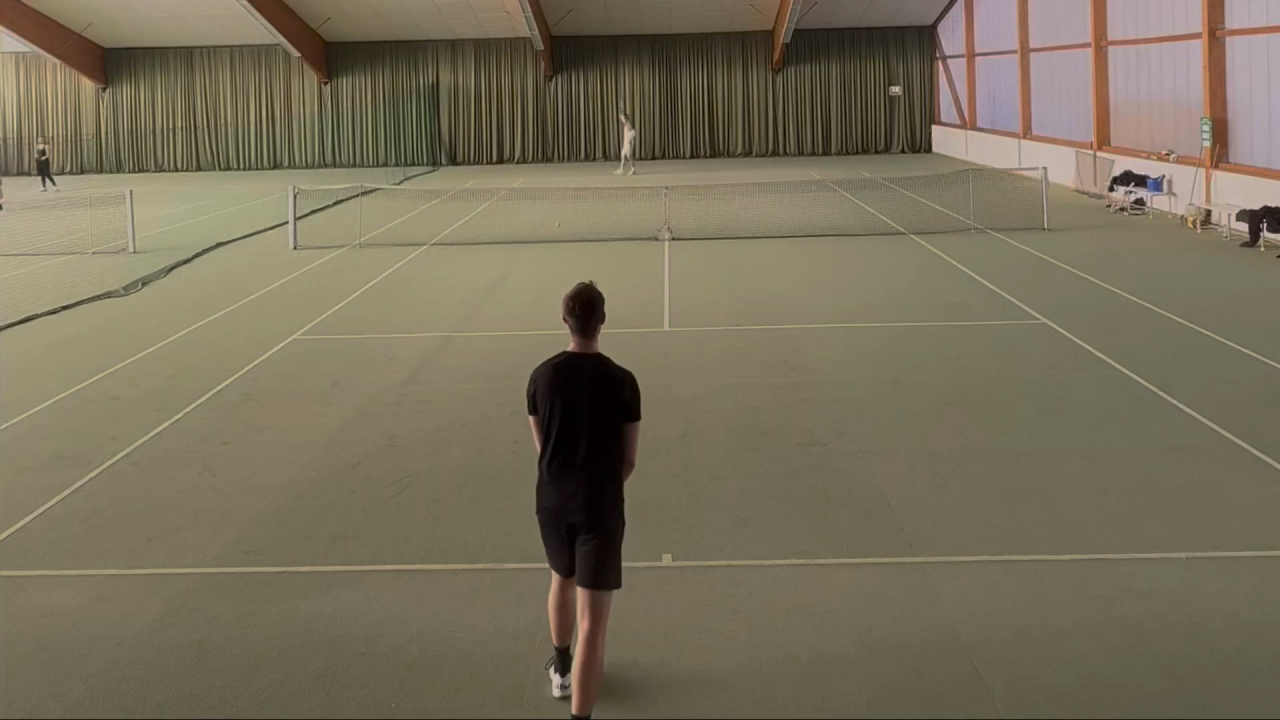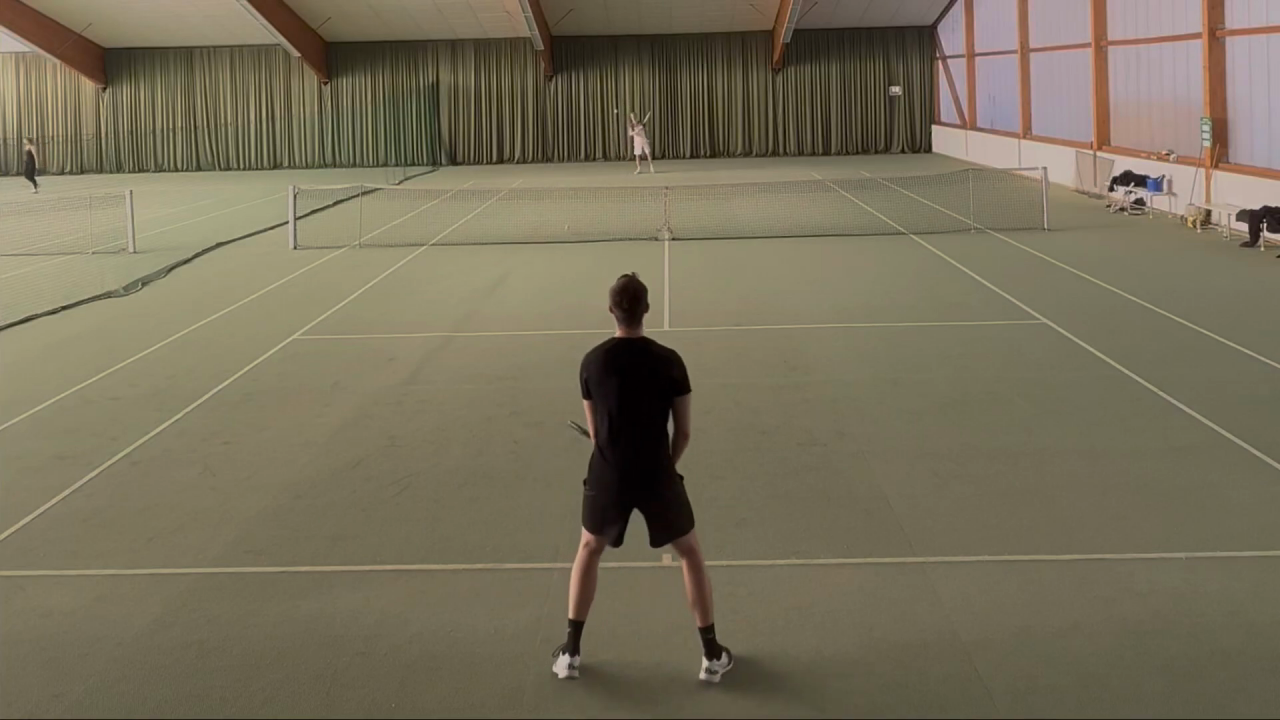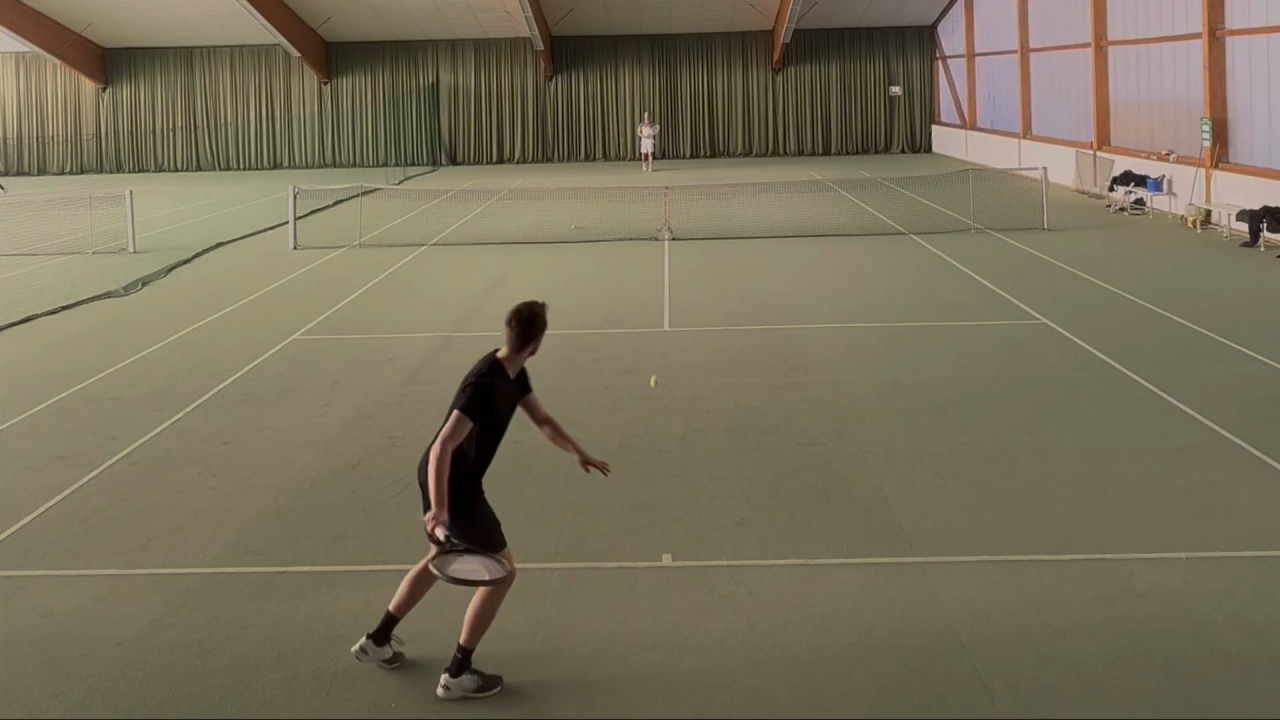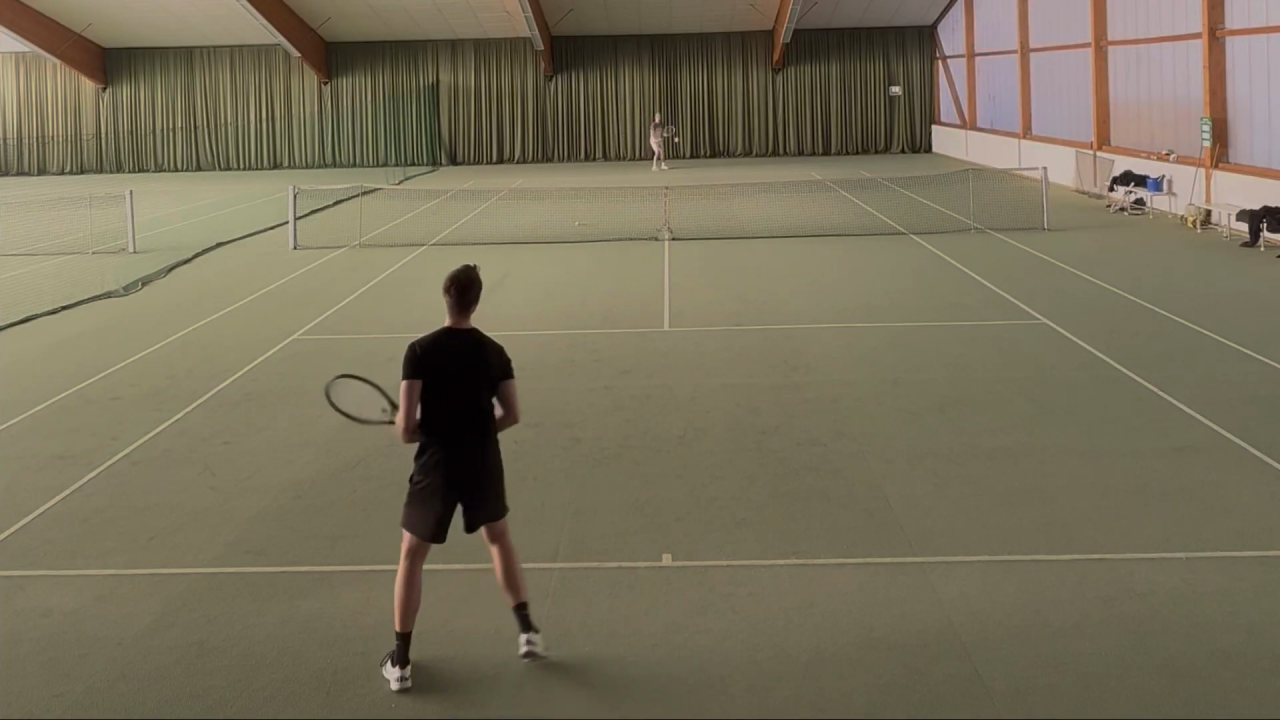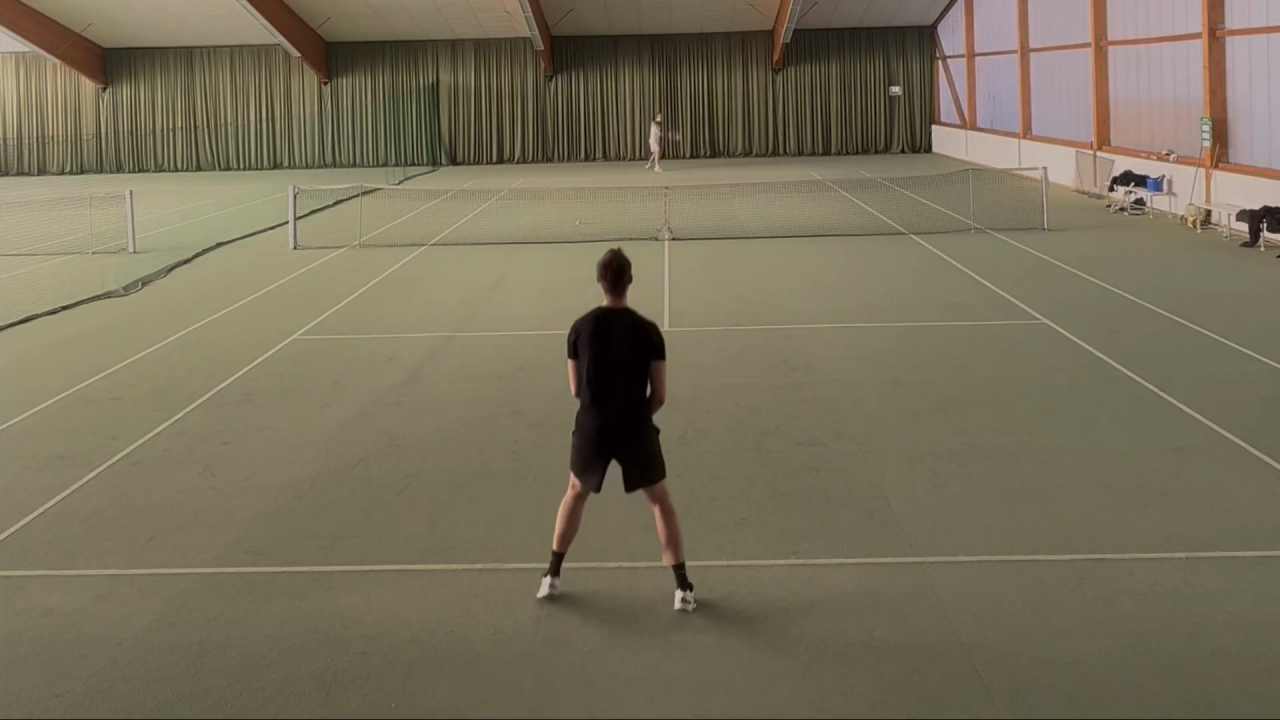
dt=1s
person 1, frame 1
left shoulder: (541, 376)
right shoulder: (622, 382)
left elbow: (541, 447)
right elbow: (629, 460)
left hip: (552, 501)
right hip: (600, 506)
left knee: (563, 580)
right knee: (593, 621)
left ankle: (562, 669)
person 1, frame 2
left shoulder: (592, 361)
right shoulder: (670, 361)
left elbow: (594, 429)
right elbow: (684, 432)
left hip: (607, 477)
right hip: (657, 478)
left knee: (589, 550)
right knee: (691, 555)
left ankle: (570, 652)
right ankle: (712, 654)
person 1, frame 3
left shoulder: (513, 373)
right shoulder: (484, 385)
left elbow: (543, 420)
right elbow: (442, 448)
left wrist: (581, 454)
right wrist: (438, 505)
left hip: (457, 482)
right hip: (455, 488)
right knee: (502, 573)
left ankle: (377, 640)
right ankle: (457, 673)
person 1, frame 4
left shoulder: (421, 350)
right shoulder: (493, 351)
left elbow: (406, 426)
right elbow: (512, 415)
left wrist: (407, 430)
left hip: (436, 466)
right hip: (483, 463)
left knee: (411, 559)
right knee: (499, 539)
left ankle: (401, 661)
right ankle: (526, 630)
person 1, frame 5
left shoulder: (580, 328)
right shoulder: (648, 331)
left elbow: (576, 389)
right elbow: (659, 395)
left hip: (591, 428)
right hip: (636, 431)
left knee: (576, 494)
right knee: (661, 501)
left ankle: (552, 576)
right ankle: (683, 587)
